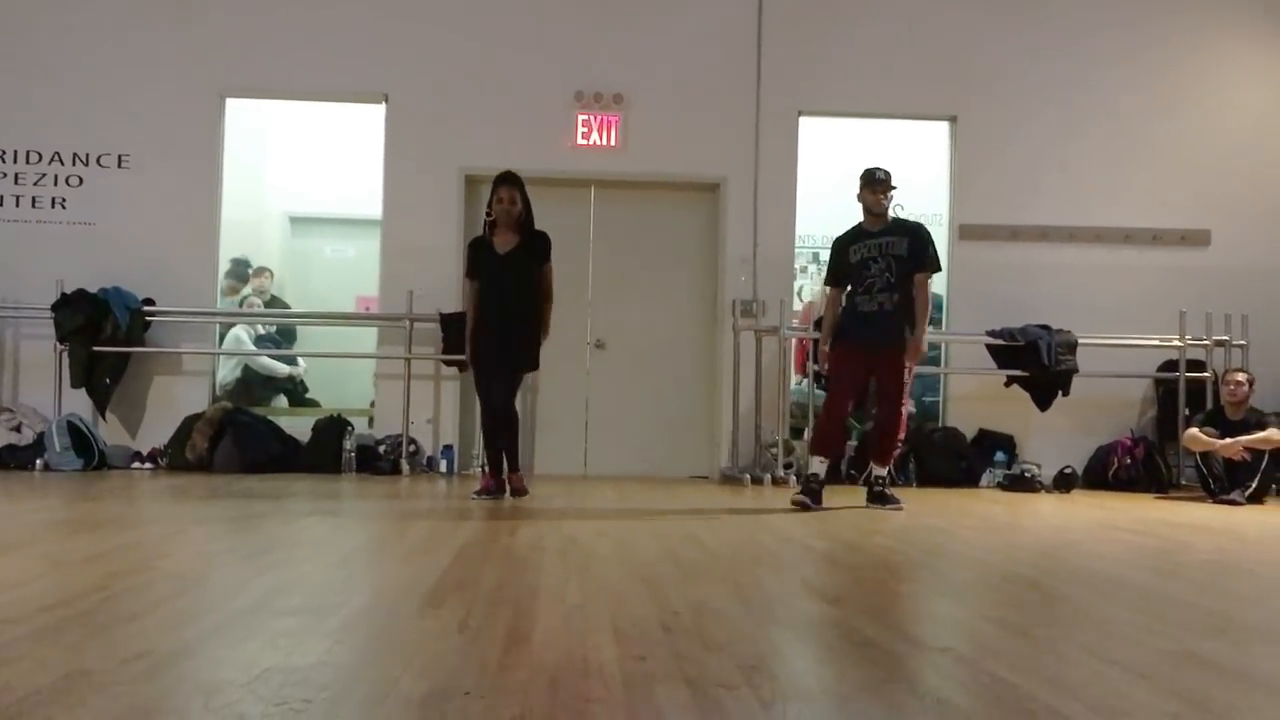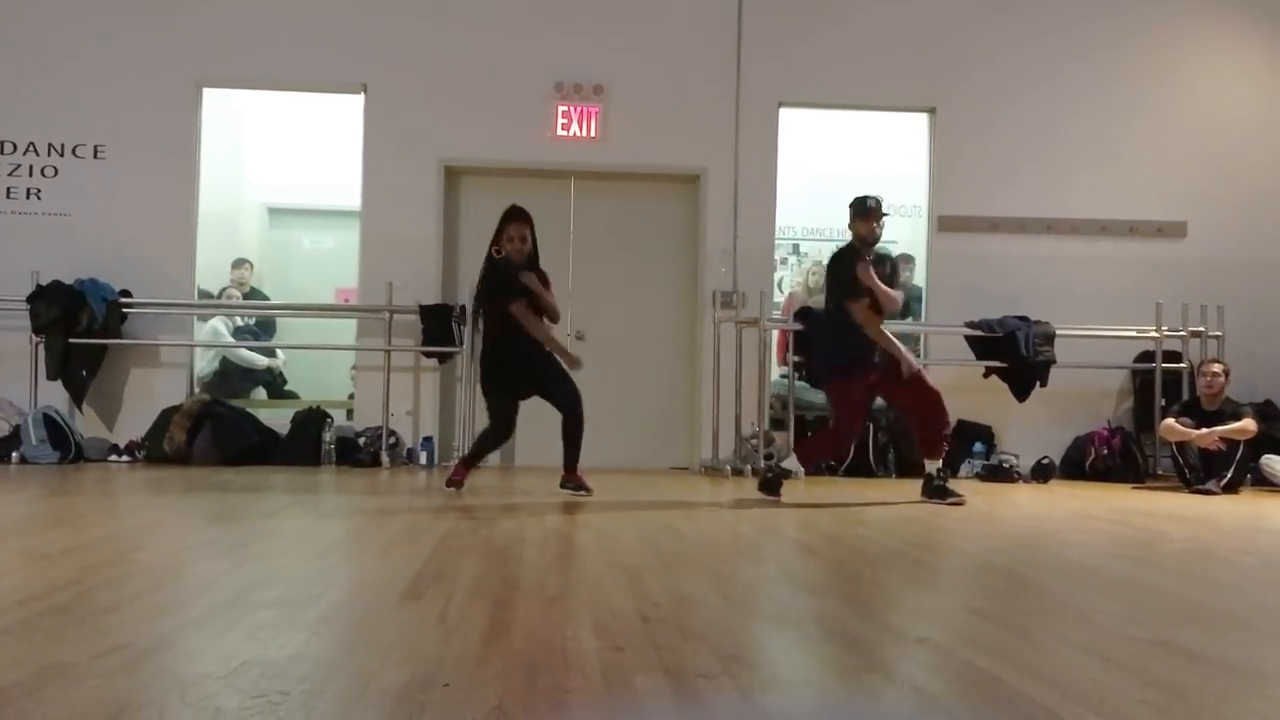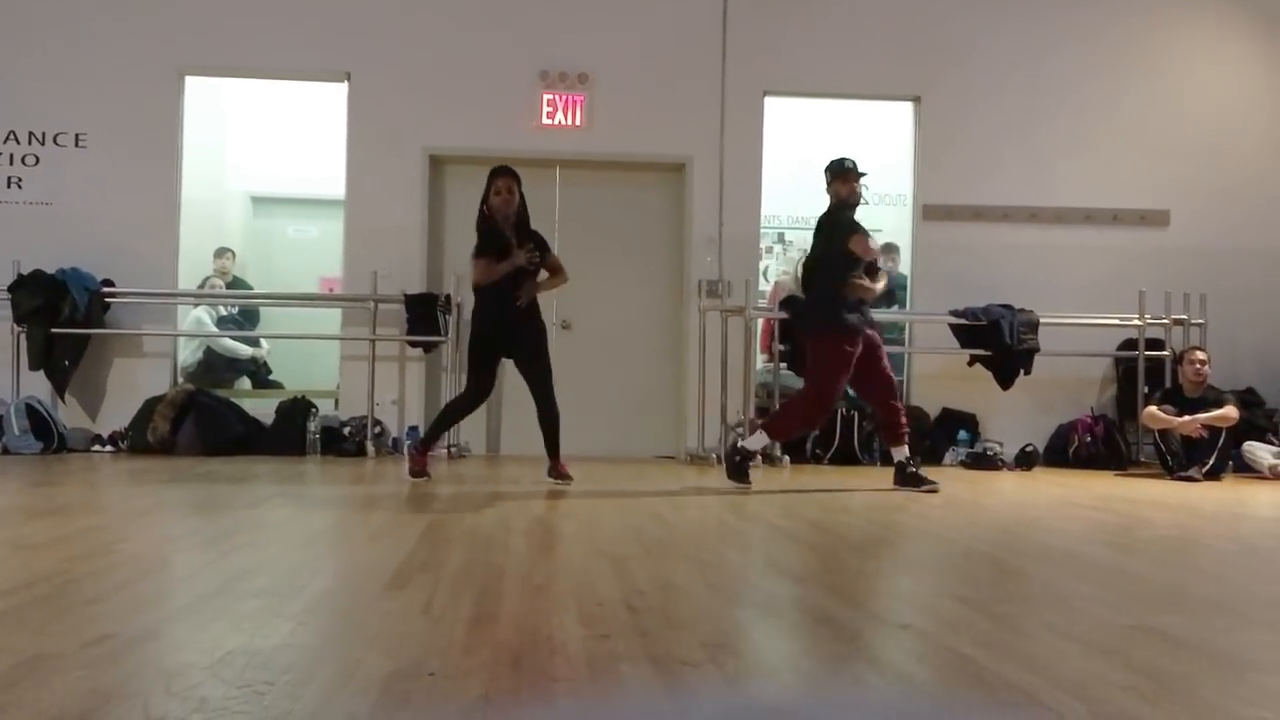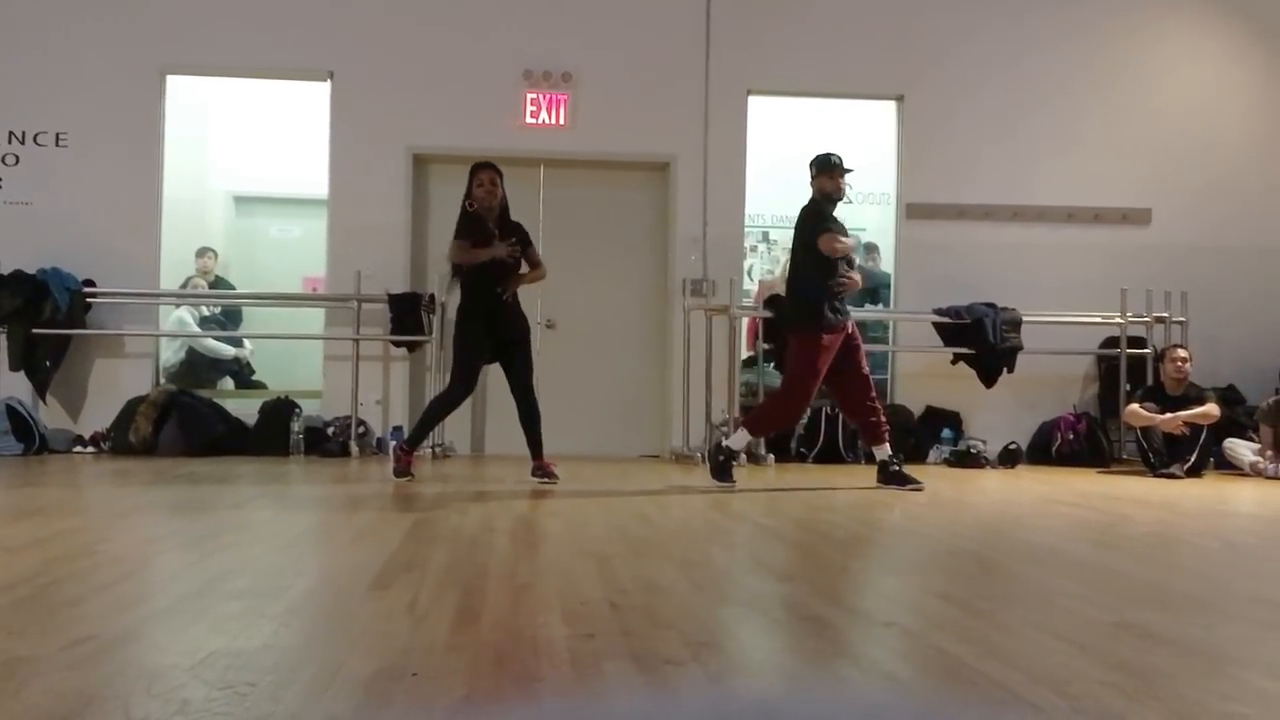
dt=0.5s
person 1, frame 1
left shoulder: (915, 234)
right shoulder: (845, 243)
left elbow: (922, 286)
right elbow: (835, 295)
left wrist: (919, 334)
right wrist: (824, 342)
left hip: (896, 339)
right hip: (852, 338)
left knee: (892, 413)
right knee: (835, 406)
left ankle: (878, 483)
right ankle: (815, 480)
person 1, frame 2
right shoulder: (843, 262)
left elbow: (894, 305)
right elbow: (862, 318)
left wrist: (875, 283)
right wrist: (900, 351)
left hip: (882, 356)
right hip: (845, 361)
left knee: (932, 405)
right knee: (844, 433)
left ankle: (934, 480)
right ankle: (778, 472)
person 1, frame 3
left shoulder: (850, 224)
right shoulder: (834, 220)
left elbow: (878, 275)
right elbow: (867, 251)
left wrist: (874, 287)
right wrist: (869, 245)
left hip: (855, 323)
right hip: (828, 326)
left knee: (885, 392)
right knee: (818, 402)
left ankle: (905, 467)
right ankle: (743, 451)
person 1, frame 4
left shoulder: (832, 222)
right shoulder: (813, 214)
left elbow: (845, 262)
right elbow: (833, 247)
left wrist: (853, 279)
right wrist: (850, 243)
left hip: (839, 320)
right hip: (811, 323)
left knee: (861, 393)
right knee: (794, 398)
left ankle: (887, 465)
right ankle: (725, 451)
person 2, frame 1
left shoulder: (537, 242)
right shoulder: (478, 247)
left elbow: (546, 290)
right elbow: (473, 296)
left wrist: (543, 330)
right wrist: (469, 340)
left hip: (520, 336)
right hip: (487, 337)
left knee: (503, 401)
right knee: (489, 404)
left ankle: (514, 472)
right ankle: (494, 476)
person 2, frame 2
left shoulder: (534, 274)
right shoulder: (497, 274)
left elbow: (554, 317)
right elbow: (526, 320)
left wrist: (539, 290)
right wrist: (563, 353)
left hip: (535, 358)
right hip: (499, 361)
left knee: (573, 404)
right knee: (503, 425)
left ankle: (570, 474)
right ankle: (464, 467)
person 2, frame 3
left shoulder: (532, 237)
right shoulder: (487, 234)
left elbow: (561, 274)
right elbow: (481, 276)
left wrist: (538, 285)
right wrist: (515, 261)
left hip: (527, 325)
right hip: (489, 325)
left knee: (544, 392)
right knee: (476, 393)
left ankle: (555, 462)
right ankle: (420, 451)
person 2, frame 4
left shoulder: (514, 231)
right shoulder: (468, 226)
left elbow: (540, 269)
right elbow: (460, 257)
left wrist: (520, 278)
right wrist: (494, 252)
left hip: (510, 320)
right hip: (475, 319)
left knee: (524, 390)
right knee: (459, 387)
left ankle: (539, 462)
right ankle: (405, 450)
